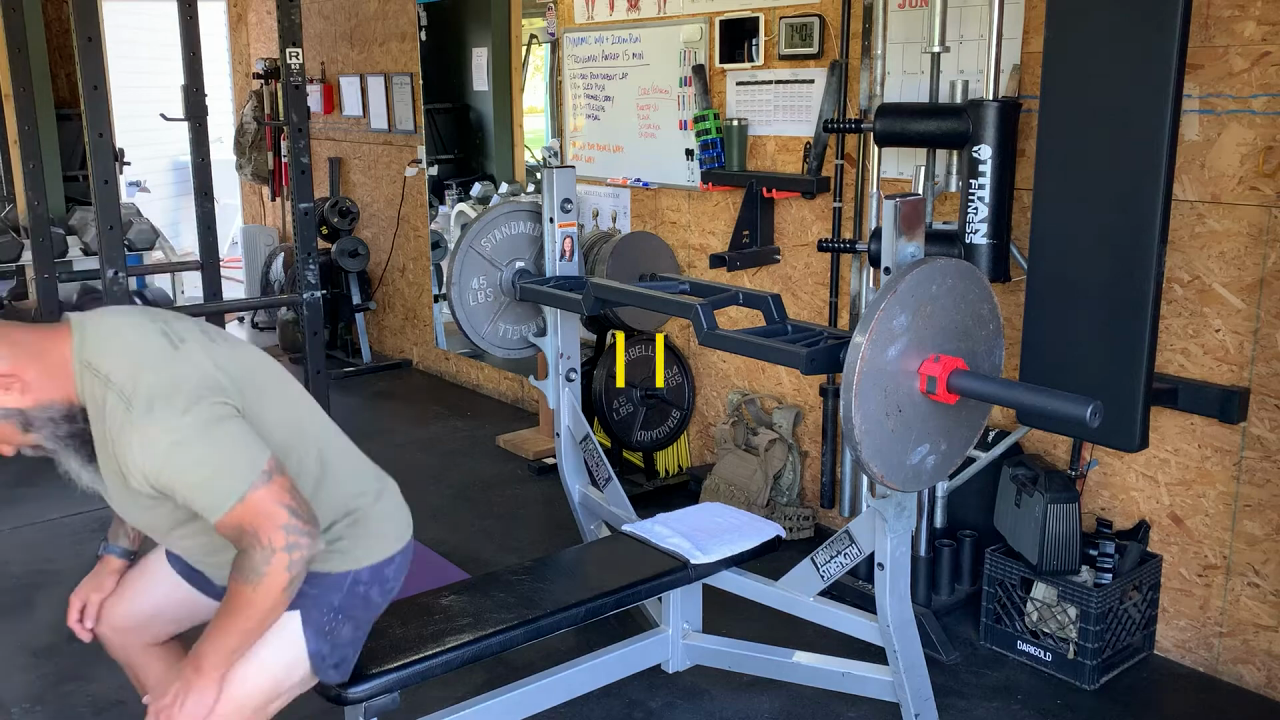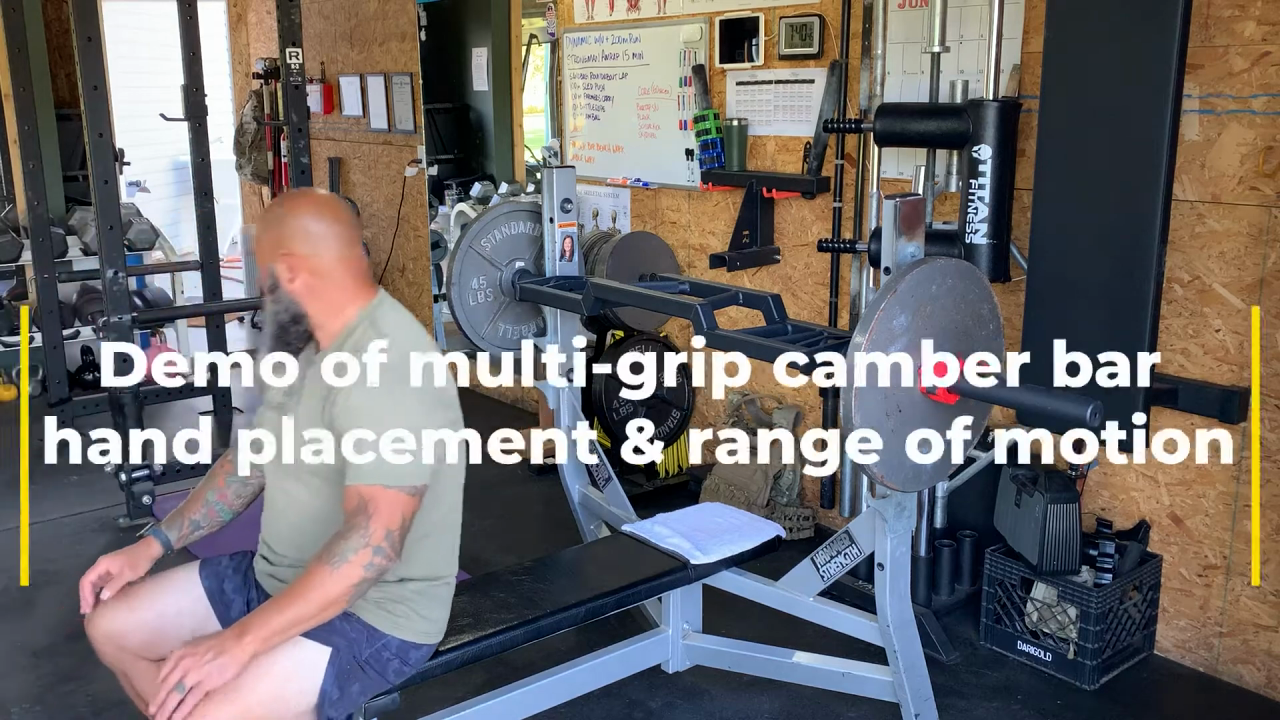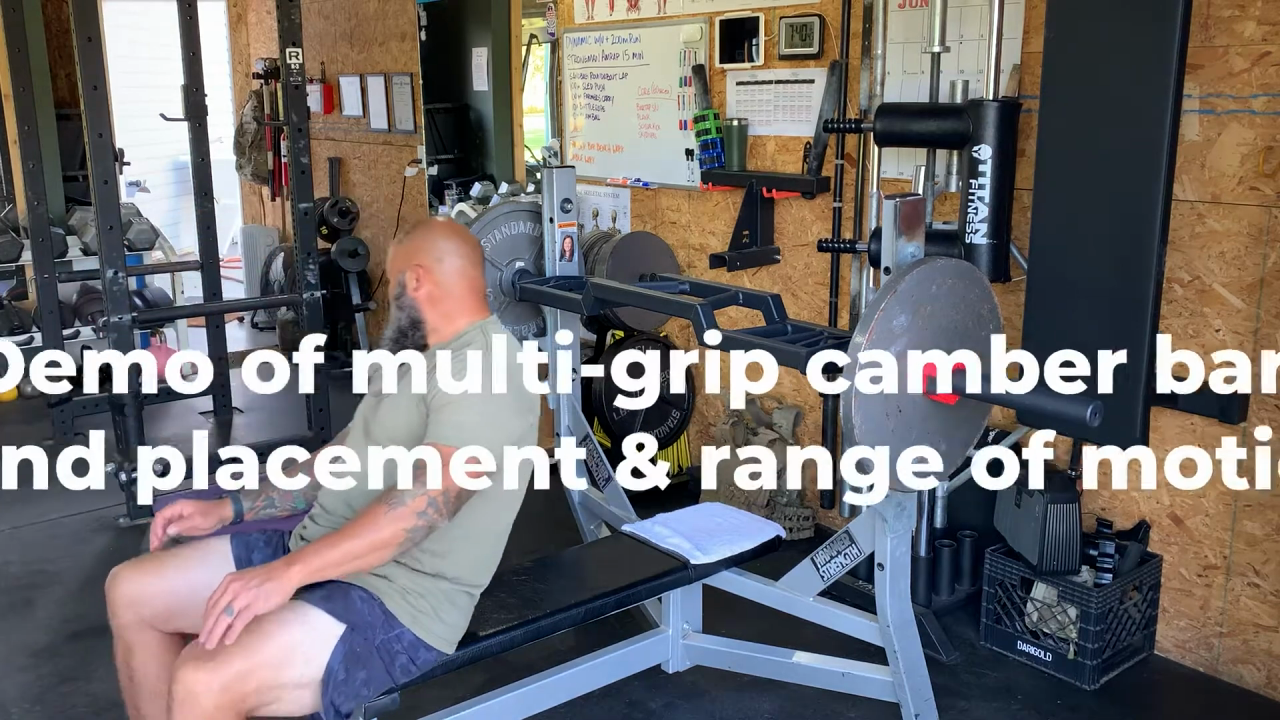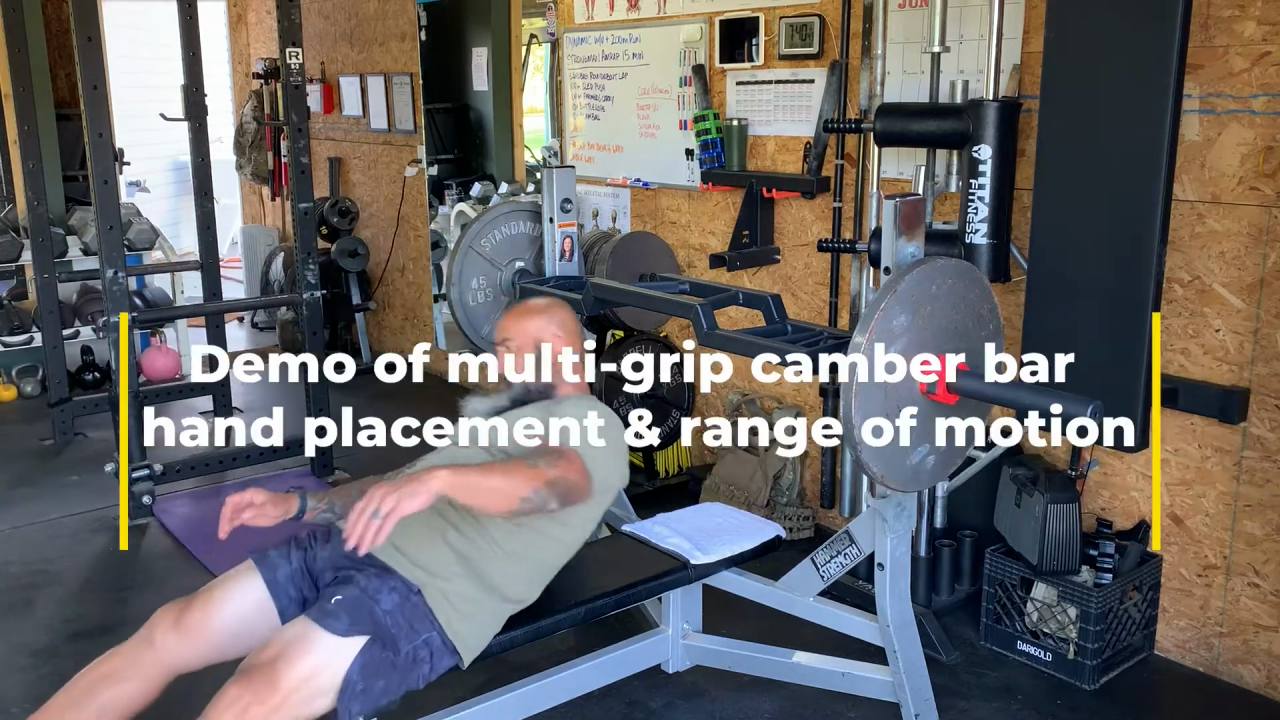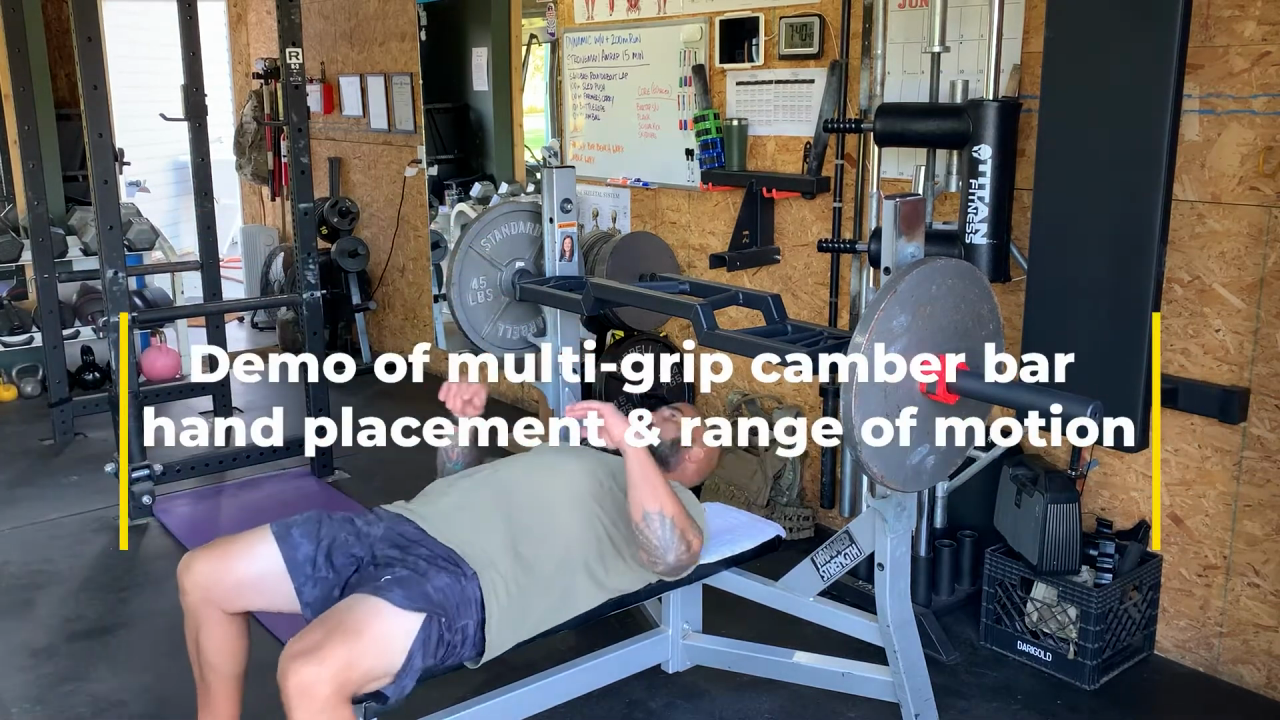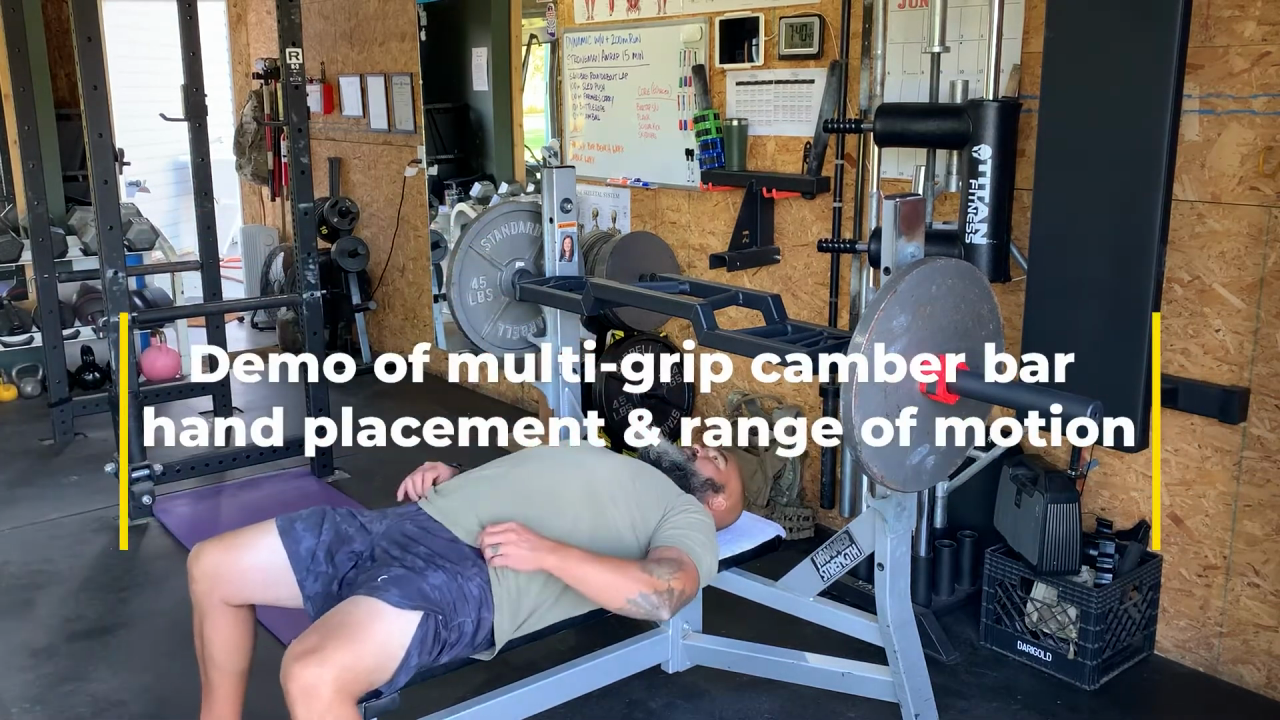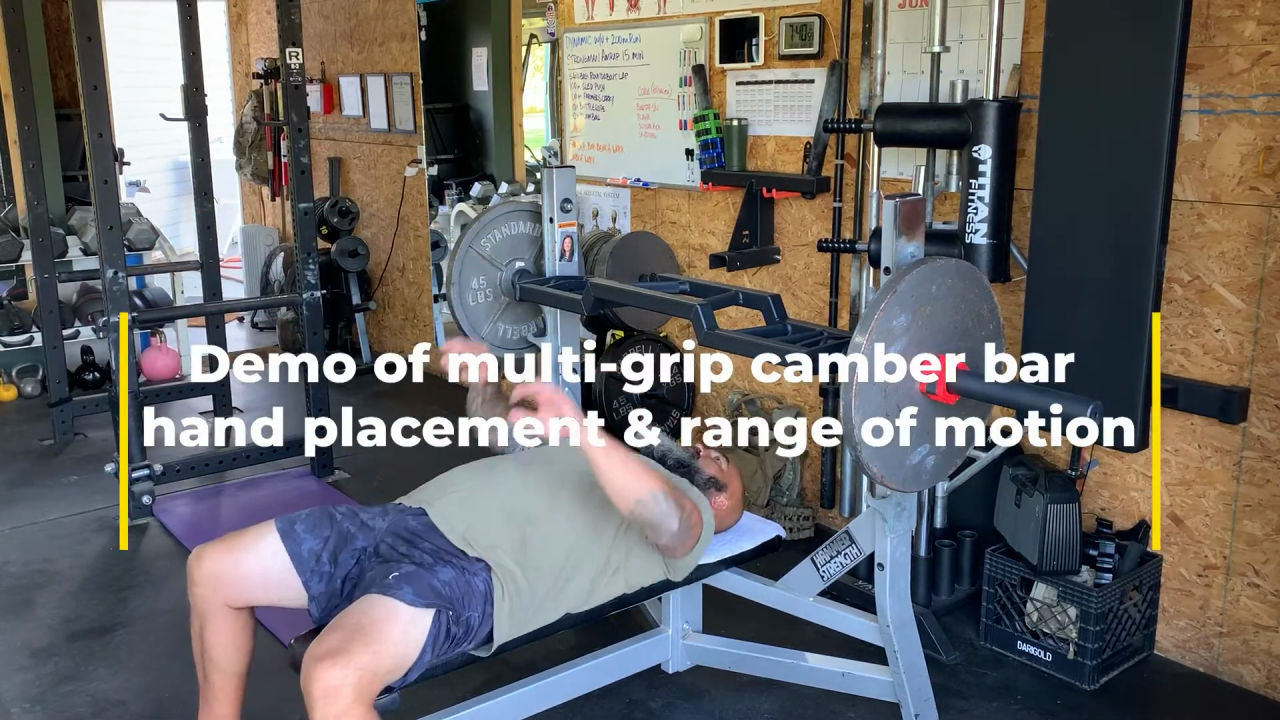
dt=0.7s
person 1, frame 1
left shoulder: (152, 411)
right shoulder: (91, 343)
left elbow: (284, 538)
left wrist: (204, 672)
right wrist: (113, 559)
left hip: (343, 550)
right knee: (120, 622)
person 1, frame 2
left shoulder: (388, 370)
right shoulder: (315, 348)
left elbow: (371, 546)
right elbow: (252, 456)
left wrist: (238, 644)
right wrist: (151, 545)
left hip: (372, 614)
right knee: (111, 624)
person 1, frame 3
left shoulder: (485, 369)
right shoulder: (424, 358)
left elbow: (428, 500)
left wrist: (286, 573)
right wrist: (228, 507)
left hip: (397, 605)
right hip: (323, 559)
right knee: (131, 589)
person 1, frame 4
left shoulder: (596, 432)
right shoulder: (505, 414)
left elbow: (540, 481)
left wrist: (438, 481)
right wrist: (294, 505)
left hip: (422, 596)
right hip: (353, 543)
right knee: (172, 628)
person 1, frame 5
left shoulder: (674, 506)
right shoulder: (585, 460)
left elbow: (669, 554)
right elbow: (462, 482)
left wrist: (632, 442)
right wrist: (465, 421)
left hip: (459, 578)
right hip: (398, 525)
left knee: (311, 672)
right knee: (203, 574)
person 1, frame 6
left shoulder: (689, 520)
right shoulder: (608, 466)
left elbow: (659, 596)
left wrist: (547, 554)
right wrist: (442, 477)
left hip: (466, 569)
right hip: (410, 521)
left knee: (312, 675)
right knee: (211, 566)
person 1, frame 7
left shoulder: (689, 518)
right shoulder: (615, 474)
left elbow: (664, 516)
right elbow: (514, 428)
right wrist: (483, 380)
left hip: (466, 571)
right hip: (406, 518)
right knee: (211, 570)
